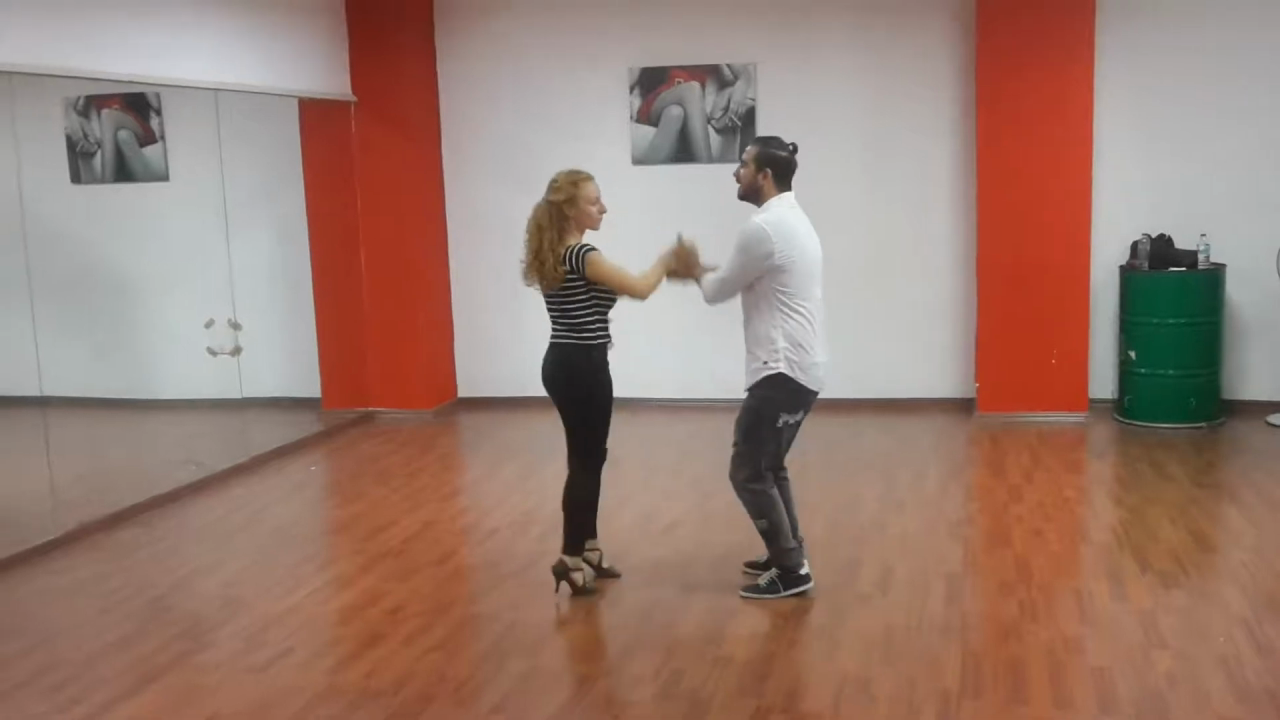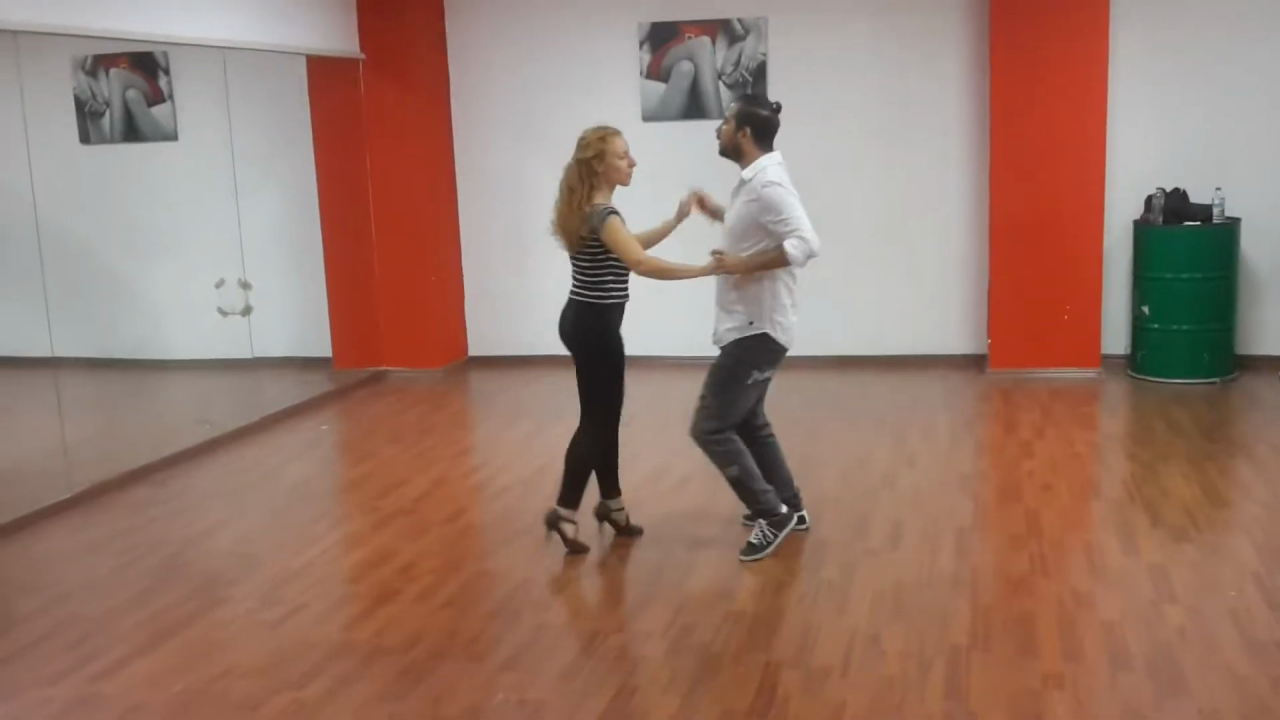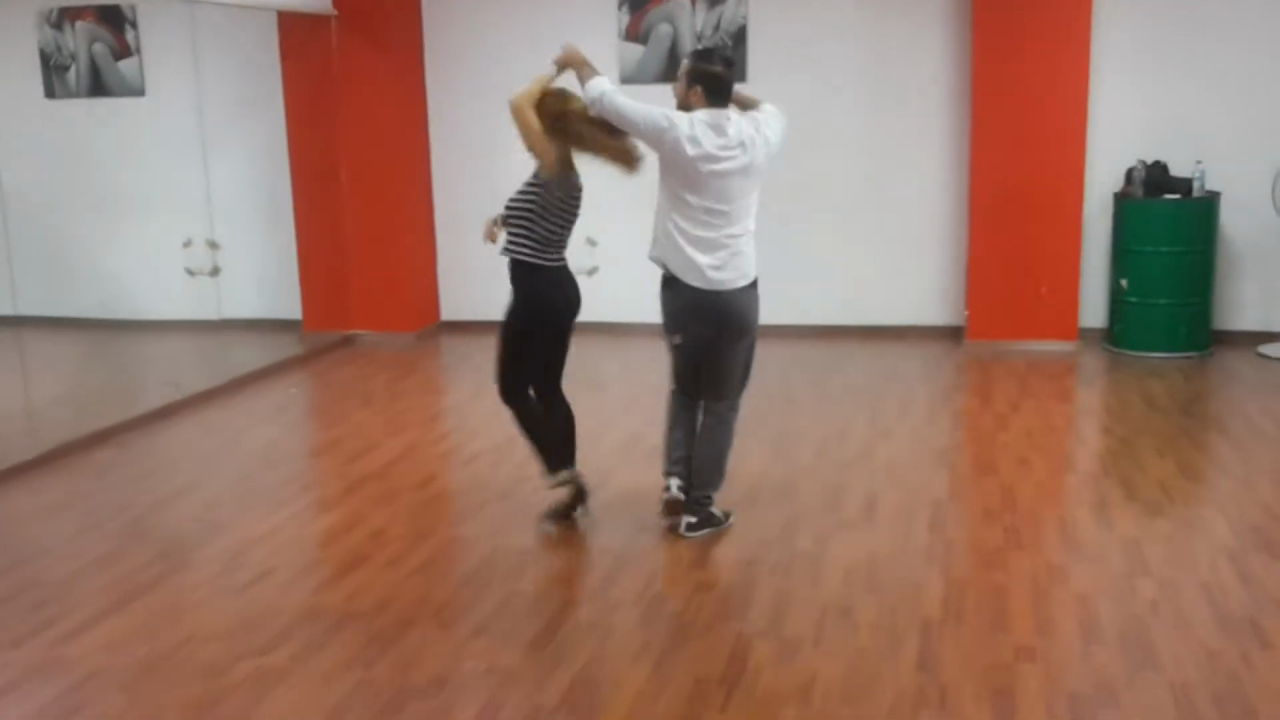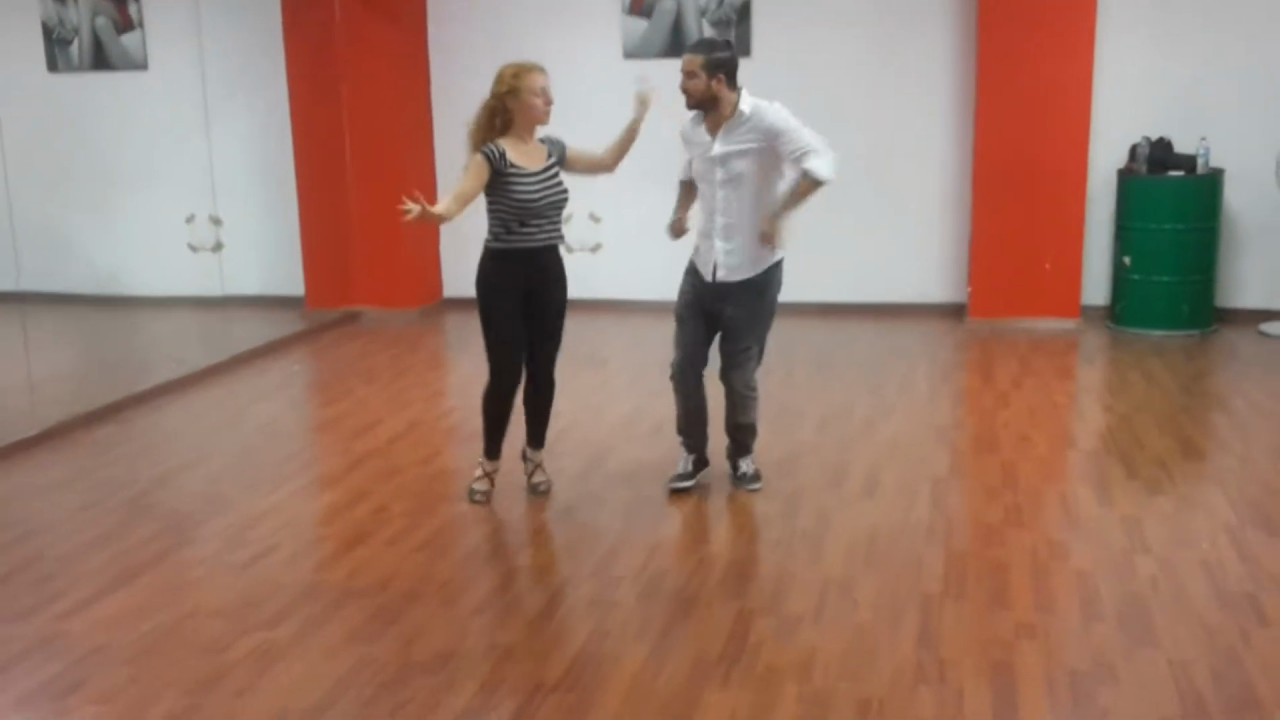
dt=1s
person 1, frame 1
left shoulder: (764, 228)
right shoulder: (792, 219)
left elbow: (717, 291)
left wrist: (692, 267)
right wrist: (698, 268)
left hip: (782, 371)
right hip: (799, 367)
left knee: (749, 473)
right knee: (768, 466)
left ankle: (790, 571)
right ankle: (786, 555)
person 1, frame 2
left shoulder: (768, 185)
right shoulder: (755, 180)
left elbow: (806, 244)
left wrist: (745, 265)
right wrist: (716, 213)
left hip: (756, 330)
right hip: (749, 326)
left knee: (710, 427)
right knee: (748, 422)
left ankle: (771, 512)
right ankle: (789, 507)
person 1, frame 3
left shoulder: (676, 130)
right shoulder: (759, 134)
left elbow: (604, 99)
right elbow: (768, 109)
left wrist: (578, 62)
right wrist: (730, 92)
left hip: (684, 289)
right hip: (738, 292)
left knee: (686, 391)
right knee: (723, 403)
left ankle: (676, 481)
right ankle: (700, 505)
person 1, frame 4
left shoulder: (767, 120)
right shoulder: (691, 130)
left elbow: (819, 162)
left wrist: (778, 214)
right wrist: (680, 211)
left hip: (753, 273)
right hip: (702, 271)
left knee: (739, 375)
right knee: (685, 368)
left ankle: (741, 455)
right ankle: (694, 454)
person 2, frame 1
left shoulder: (562, 253)
right shoulder: (580, 254)
left elbow: (611, 289)
right elbow: (640, 288)
left wrist: (661, 266)
right wrist: (665, 259)
left hip: (570, 364)
right hip: (579, 367)
left knee: (591, 458)
right knee: (585, 462)
left ankle: (585, 549)
right ankle: (570, 559)
person 2, frame 2
left shoulder: (589, 210)
right shoulder: (602, 214)
left elbow: (629, 250)
right elbow: (644, 265)
left wrist: (677, 219)
right wrist: (705, 268)
left hip: (583, 321)
right hip: (596, 326)
left knee: (603, 416)
right knee: (597, 420)
left ankle: (610, 503)
right ankle: (564, 512)
person 2, frame 3
left shoulder: (555, 170)
right shoulder: (556, 172)
left elbow: (519, 104)
left wrist: (546, 79)
right wrist: (502, 222)
left hip: (540, 293)
right hip: (543, 290)
left knee: (513, 387)
right knee: (545, 389)
left ankle: (564, 475)
right ankle: (568, 476)
person 2, frame 4
left shoulder: (552, 151)
right shoulder: (491, 154)
left elbow: (605, 163)
right elbow: (457, 201)
left wrist: (636, 120)
right wrist: (434, 212)
left hip: (548, 270)
right hip: (502, 272)
left knee: (543, 370)
right knee: (506, 372)
left ankle: (533, 455)
right ankle: (489, 462)
